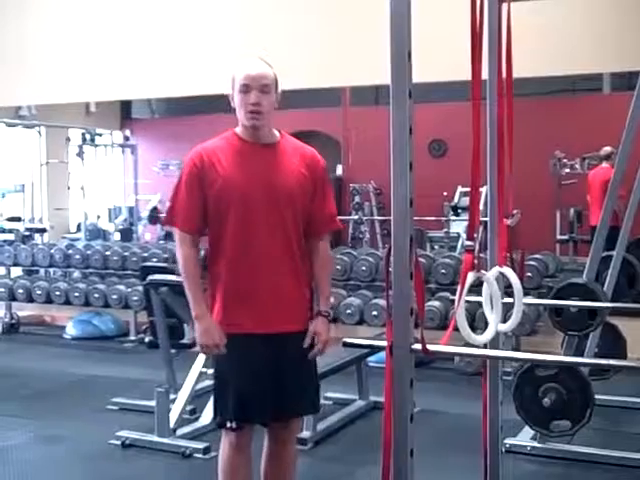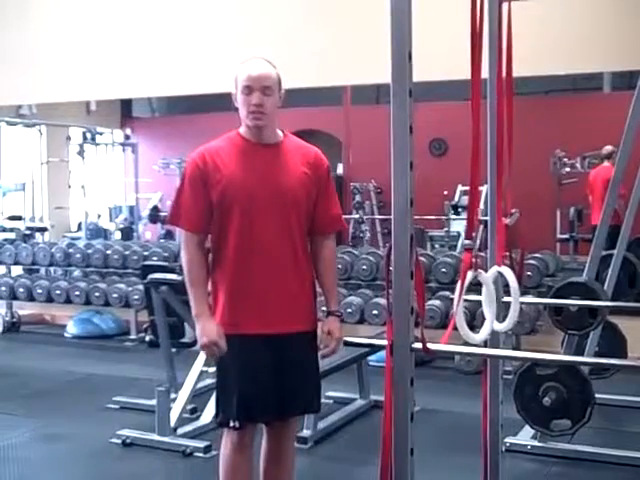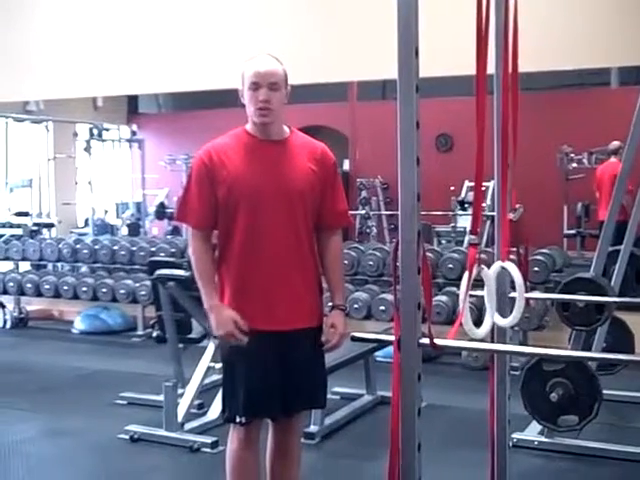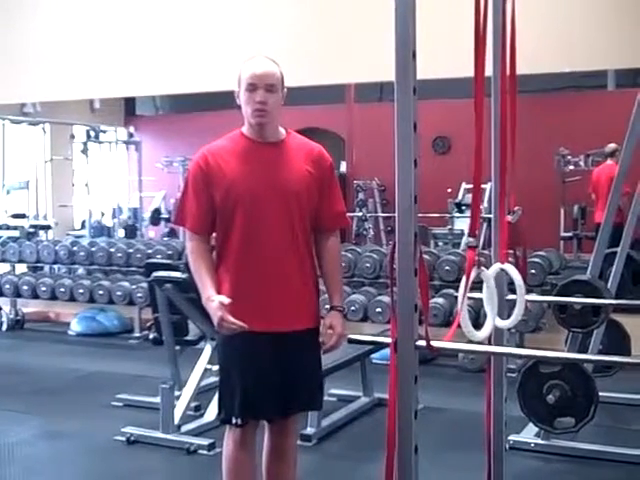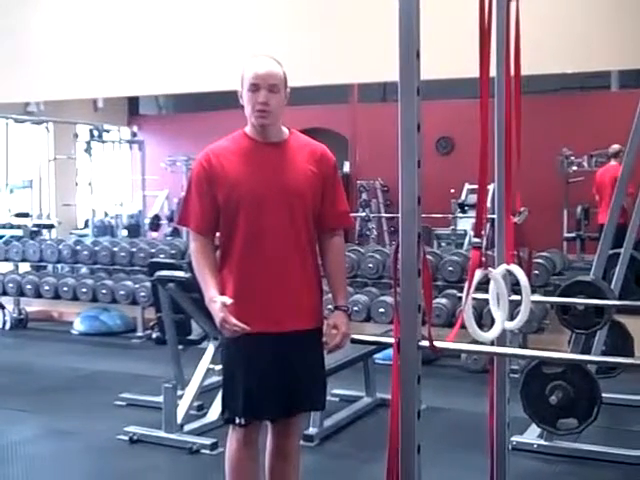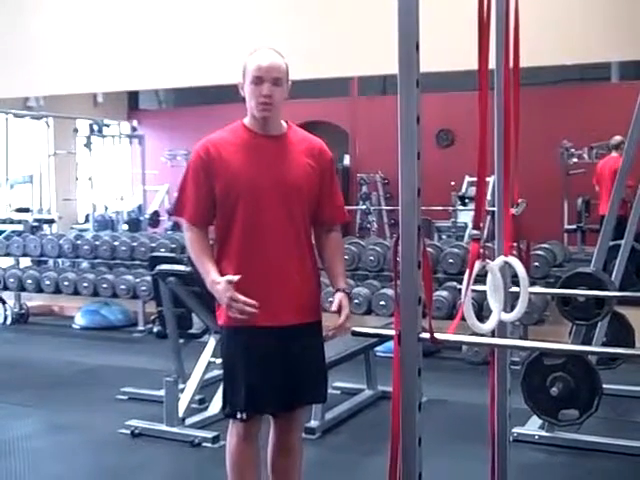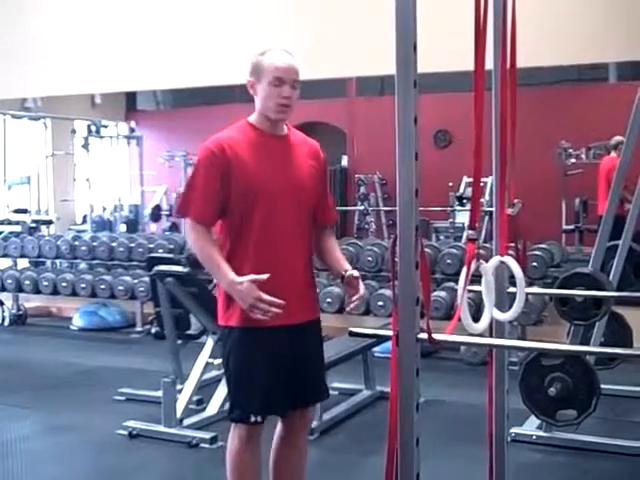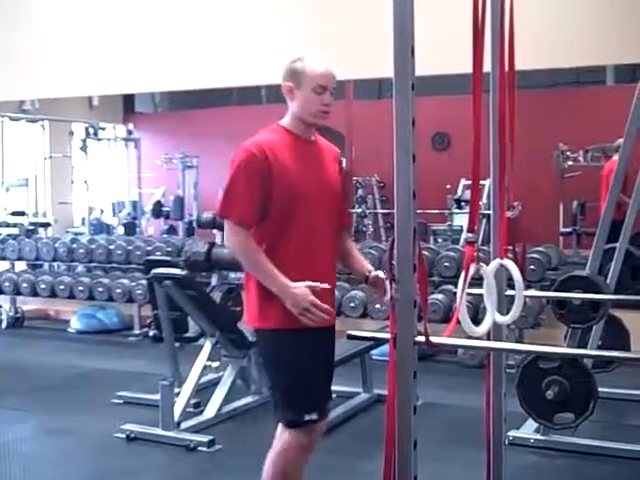
dt=0.5s
person 1, frame 1
left shoulder: (309, 162)
right shoulder: (203, 161)
left elbow: (319, 244)
right elbow: (186, 244)
left wrist: (322, 312)
right wrist: (200, 316)
left hip: (294, 323)
right hip: (235, 325)
left knee: (286, 428)
right knee: (237, 430)
person 1, frame 2
left shoulder: (312, 161)
right shoulder: (206, 161)
left elbow: (324, 242)
right elbow: (192, 245)
left wrist: (333, 311)
right wrist: (202, 315)
left hip: (296, 323)
right hip: (237, 325)
left knee: (285, 426)
right knee: (239, 429)
person 1, frame 3
left shoulder: (318, 157)
right shoulder: (213, 158)
left elbow: (330, 237)
right elbow: (198, 238)
left wrist: (338, 306)
right wrist: (214, 307)
left hip: (303, 318)
right hip: (244, 320)
left knee: (290, 421)
right knee: (245, 425)
person 1, frame 4
left shoulder: (315, 158)
right shoulder: (210, 161)
left elbow: (328, 238)
right elbow: (196, 239)
left wrist: (336, 307)
right wrist: (209, 295)
left hip: (299, 319)
right hip: (241, 320)
left knee: (286, 423)
right knee: (241, 426)
person 1, frame 5
left shoulder: (318, 158)
right shoulder: (213, 161)
left elbow: (332, 238)
right elbow: (200, 240)
left wrist: (340, 307)
right wrist: (213, 297)
left hip: (303, 320)
right hip: (244, 321)
left knee: (289, 424)
right knee: (244, 427)
person 1, frame 6
left shoulder: (315, 152)
right shoulder: (212, 152)
left elbow: (329, 230)
right elbow: (193, 228)
left wrist: (340, 287)
right wrist: (214, 280)
left hip: (302, 313)
right hip: (244, 315)
left knee: (292, 419)
right knee: (245, 421)
person 1, frame 7
left shoulder: (311, 151)
right shoulder: (221, 150)
right elbow: (196, 229)
left wrist: (344, 271)
right wrist: (231, 282)
left hip: (303, 312)
right hip: (250, 316)
left knee: (299, 416)
right knee: (248, 424)
person 1, frame 8
left shoulder: (331, 155)
right shoulder: (258, 152)
right elbow: (236, 235)
left wrist: (366, 272)
right wrist: (285, 289)
left hip: (319, 313)
right hip: (279, 315)
left knee: (300, 424)
right knee: (303, 425)
